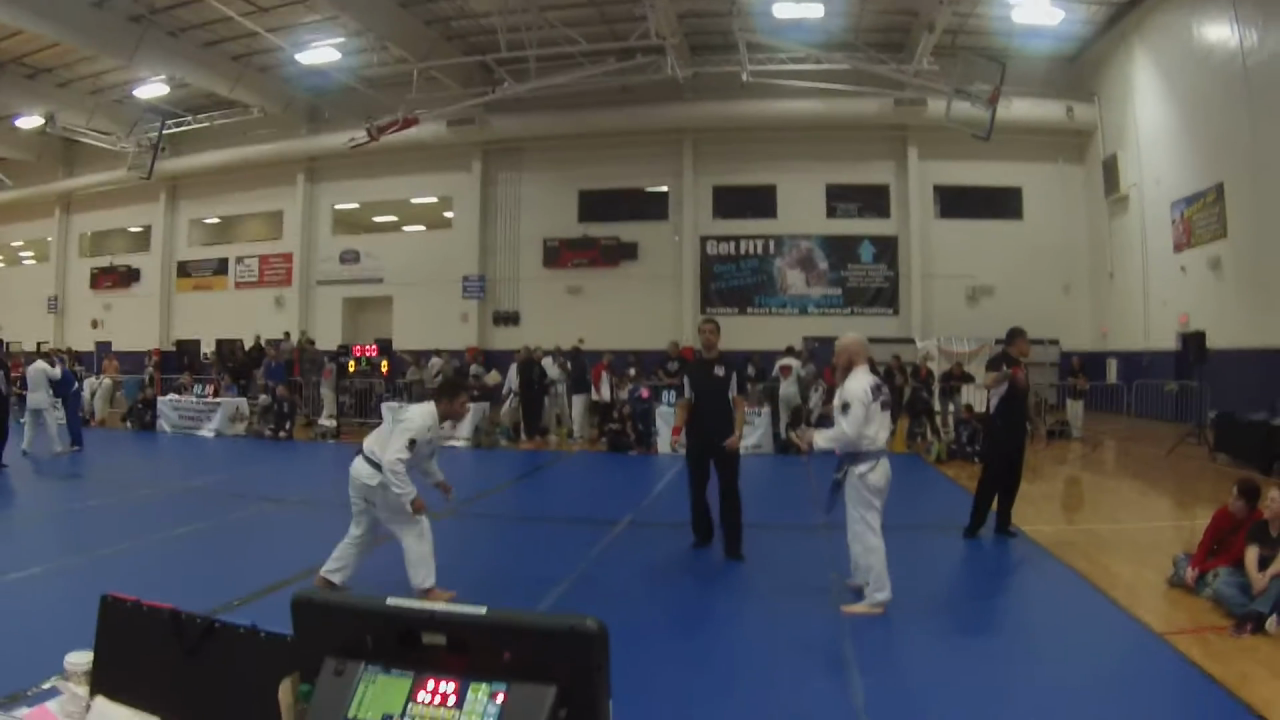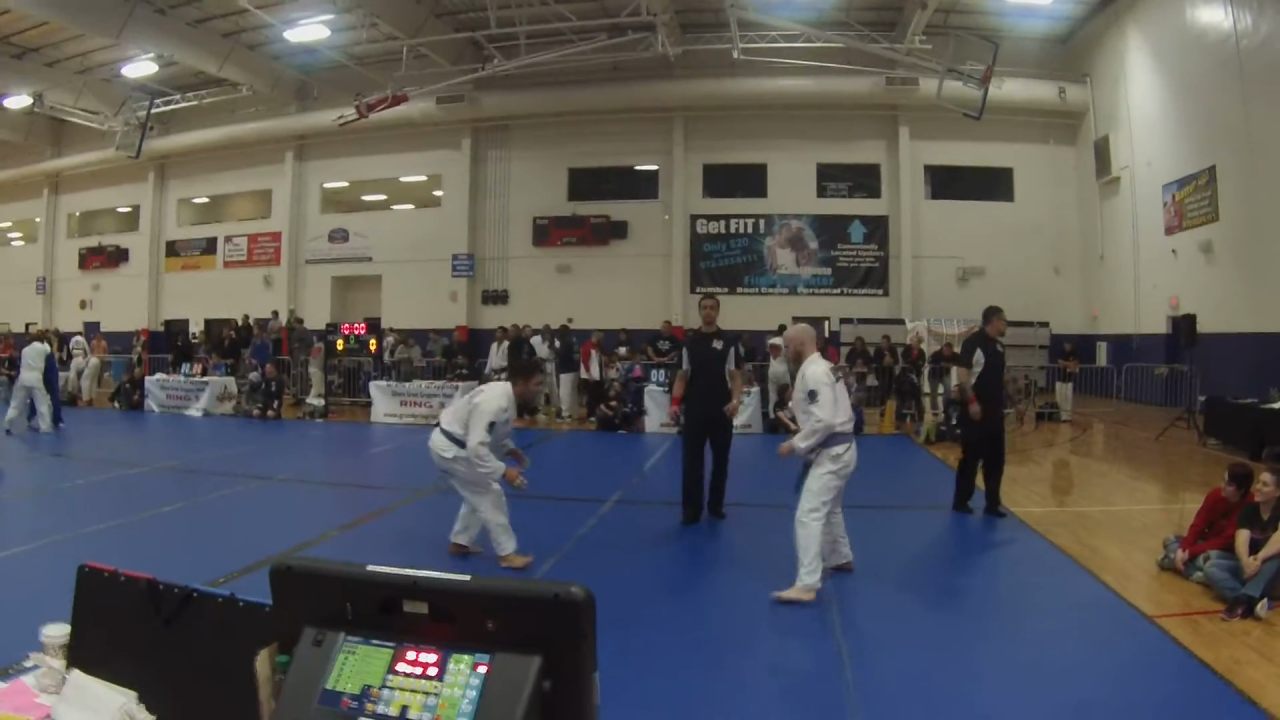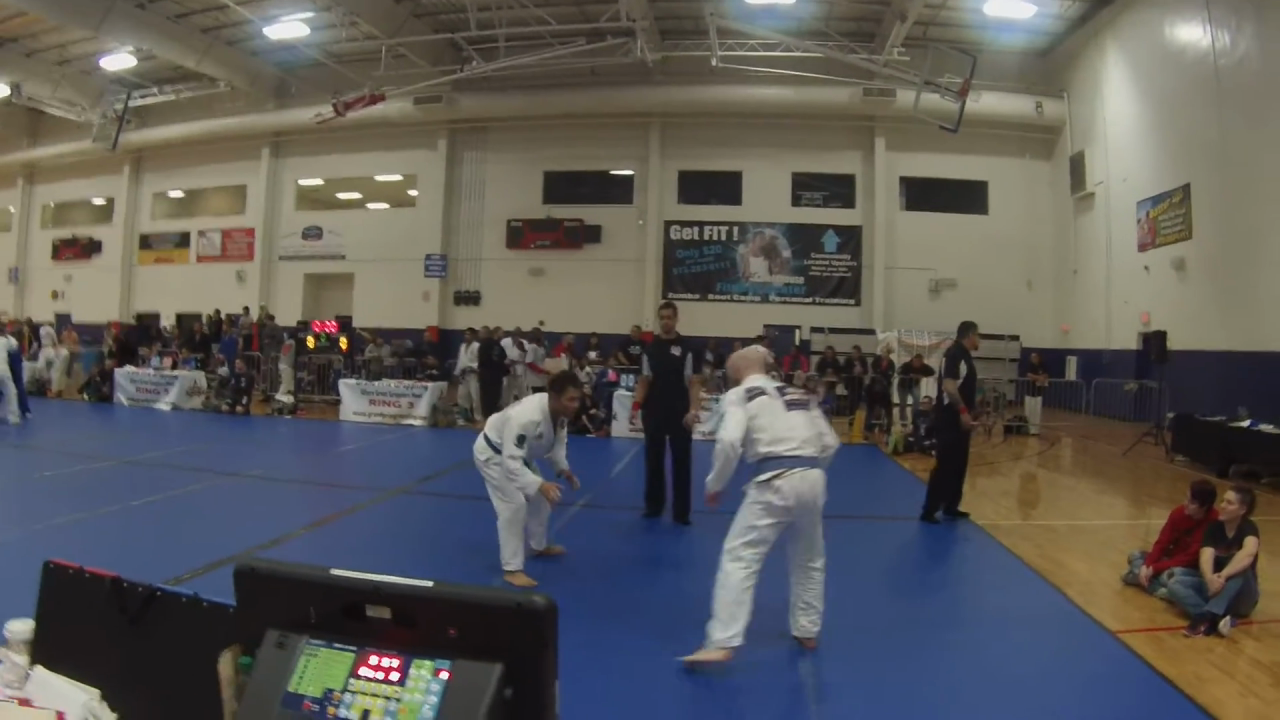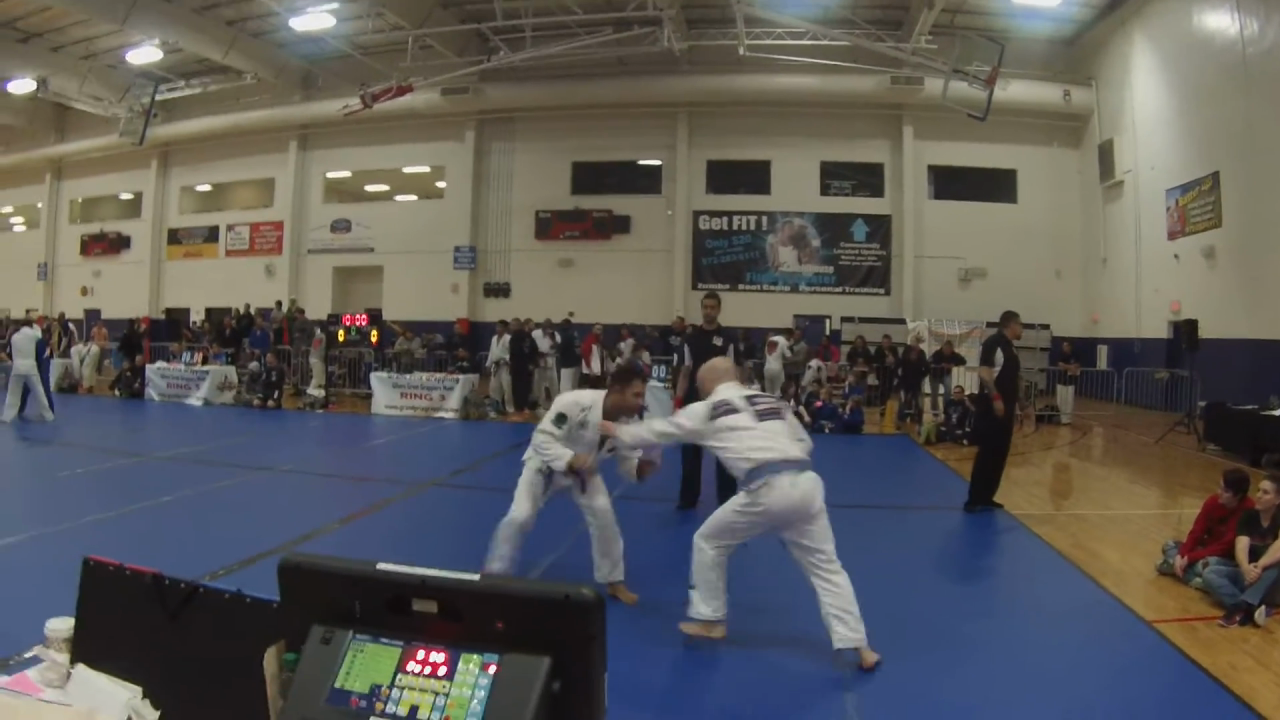
dt=1s
person 1, frame 1
left shoulder: (853, 386)
right shoulder: (877, 384)
left elbow: (847, 431)
left wrist: (816, 438)
left hip: (863, 468)
right hip: (877, 463)
left knee: (864, 533)
right knee: (864, 529)
left ankle: (875, 599)
right ankle: (868, 577)
person 1, frame 2
left shoulder: (813, 373)
right shoulder: (821, 368)
left elbow: (822, 420)
left wrist: (796, 444)
right wrist: (802, 442)
left hip: (832, 452)
right hip: (841, 448)
left knee: (809, 514)
right knee: (829, 508)
left ankle: (806, 586)
right ankle: (841, 557)
person 1, frame 3
left shoulder: (739, 395)
right shoulder: (799, 395)
left elbow: (729, 441)
right elbow: (830, 442)
left wrist: (715, 485)
left hip: (775, 482)
right hip: (812, 479)
left knee: (738, 558)
right knee: (809, 560)
left ankle: (720, 644)
right ankle: (807, 631)
person 1, frame 4
left shoulder: (704, 411)
right shoulder: (773, 402)
left elbow: (656, 430)
right elbow: (804, 443)
left wrist: (617, 431)
left hip: (766, 491)
right hip: (806, 484)
left knee: (709, 543)
right knee: (826, 567)
left ankle: (710, 621)
right ankle: (857, 646)
person 2, frame 1
left shoulder: (729, 367)
right shoulder: (691, 369)
left elbow: (739, 404)
right elbow: (684, 405)
left wrist: (737, 434)
right wrist: (677, 431)
left hip: (724, 438)
right hip: (697, 438)
left knee: (729, 490)
right knee: (697, 489)
left ankle: (733, 545)
right ankle: (702, 534)
person 2, frame 2
left shoulder: (727, 342)
right shoulder: (690, 342)
left elbow: (735, 377)
right elbow: (682, 377)
left wrist: (735, 400)
right wrist: (675, 403)
left hip: (720, 410)
right hip: (694, 410)
left knee: (721, 460)
right knee: (692, 460)
left ankle: (715, 505)
right ankle: (692, 510)
person 2, frame 3
left shoulder: (687, 348)
right shoulder: (650, 348)
left elbow: (694, 383)
right elbow: (644, 382)
left wrist: (693, 410)
right wrist: (636, 406)
left hip: (679, 412)
right hip: (654, 412)
left knee: (681, 461)
right knee: (654, 460)
left ankle: (681, 511)
right ankle: (654, 505)
person 2, frame 4
left shoulder: (727, 339)
right shoulder: (691, 338)
right elbow: (685, 374)
right wrist: (677, 404)
right hip: (694, 401)
right knee: (691, 451)
left ankle: (727, 500)
right ankle: (688, 498)
person 3, frame 1
left shoulder: (428, 416)
right shoulder: (419, 423)
left elbow: (424, 455)
right elbow: (393, 462)
left wrist: (438, 479)
right wrist: (411, 497)
left hip: (363, 470)
right hip: (376, 477)
left knee: (361, 531)
right knee: (415, 528)
left ankle: (328, 577)
right ankle: (426, 589)
person 3, frame 2
left shoulder: (505, 393)
right shoulder: (493, 404)
left elbow: (495, 432)
right elbow: (477, 448)
left wrist: (510, 449)
right wrist: (503, 472)
left hip: (454, 444)
right hip: (449, 448)
left knee: (478, 495)
right knee: (491, 496)
left ankle: (459, 542)
right ankle: (507, 554)
person 3, frame 3
left shoulder: (558, 411)
right shoulder: (525, 417)
left elbow: (557, 439)
right elbow: (511, 463)
left wrist: (563, 468)
right wrist: (540, 485)
left hip: (518, 453)
right hip: (493, 454)
left knee: (540, 500)
right knee: (514, 507)
left ankle: (539, 546)
right ankle: (512, 569)
person 3, frame 4
left shoulder: (628, 420)
right shoulder: (575, 404)
left elbow: (627, 459)
right elbow: (543, 440)
left wrist: (640, 468)
right wrist: (571, 460)
left hip: (584, 469)
right hip: (545, 462)
left knee: (602, 515)
right knee: (519, 517)
left ankle: (613, 581)
right ankle: (495, 571)
person 4, frame 1
left shoulder: (1021, 366)
right shoulder: (998, 361)
right elbow: (988, 382)
left wrist: (1032, 421)
right wrist: (1012, 373)
left hip: (1017, 429)
right hip: (999, 429)
left knee: (1012, 478)
right knee: (991, 477)
left ankle: (1003, 523)
right ankle: (975, 524)
person 4, frame 2
left shoulder: (998, 346)
right shoulder: (974, 342)
right elbow: (962, 374)
right wrist: (971, 401)
left hip: (995, 409)
right hip: (977, 409)
left knee: (996, 457)
right knee: (971, 455)
left ankle: (992, 504)
right ankle: (960, 500)
person 4, frame 3
left shoulder: (964, 355)
right shoulder: (954, 354)
right elbow: (948, 386)
left wrist: (969, 411)
right wrist: (963, 411)
left hip: (959, 417)
right hip: (950, 417)
left knee: (959, 464)
right knee: (945, 464)
left ankle: (951, 506)
right ankle: (929, 510)
person 4, frame 4
left shoulder: (1010, 347)
right shoulder: (993, 343)
right elbow: (984, 373)
left wrist: (1023, 405)
right wrist: (995, 398)
left hip: (1006, 408)
right hip: (992, 407)
left knee: (999, 455)
right knee: (987, 454)
left ankle: (986, 498)
right ankle: (974, 500)
